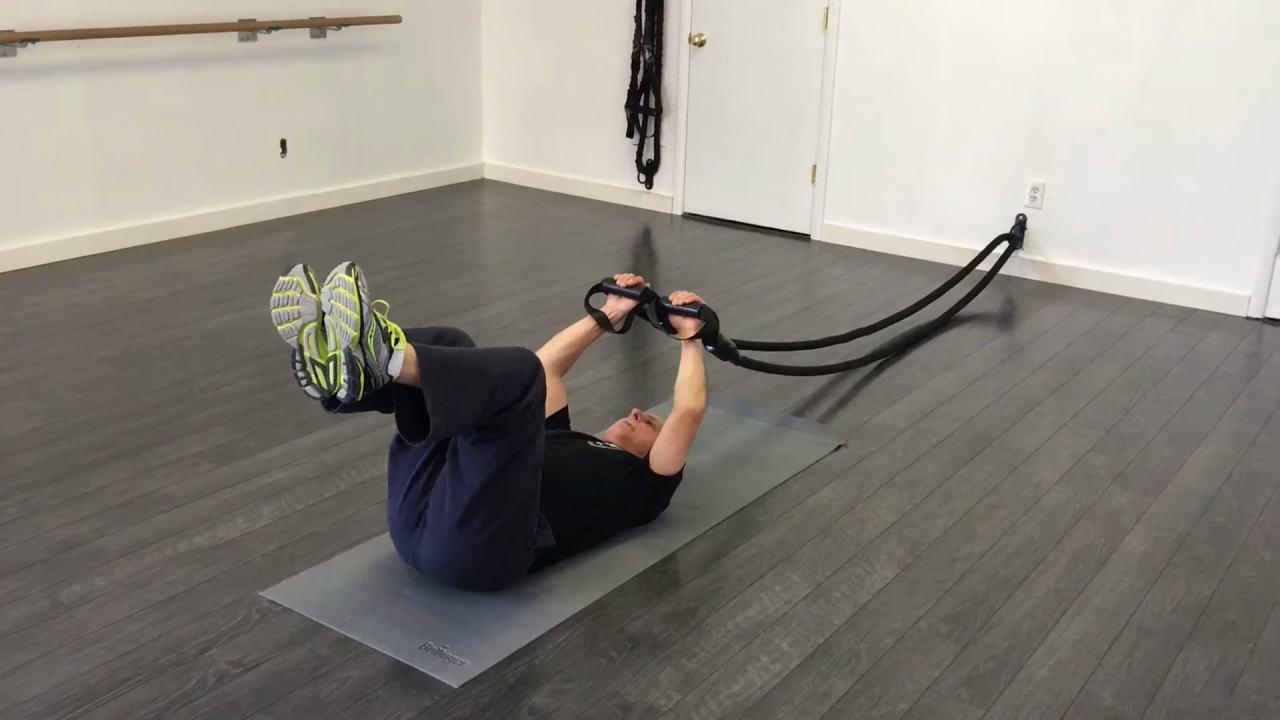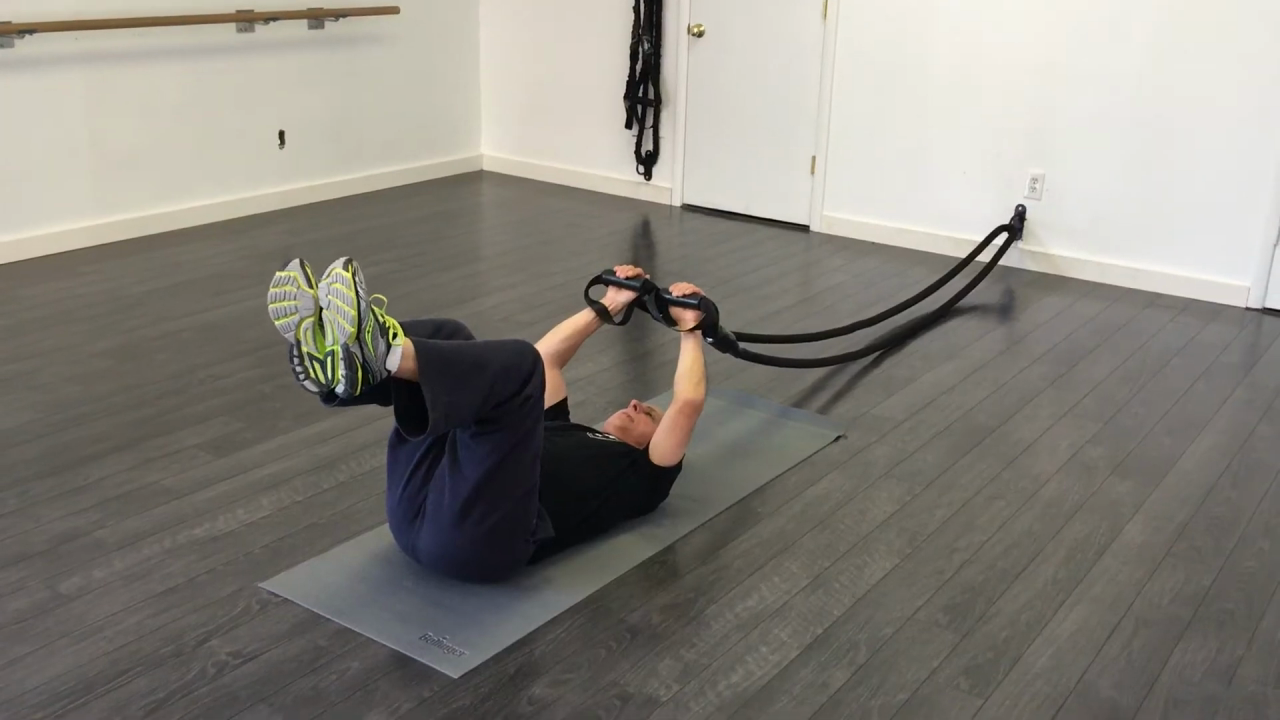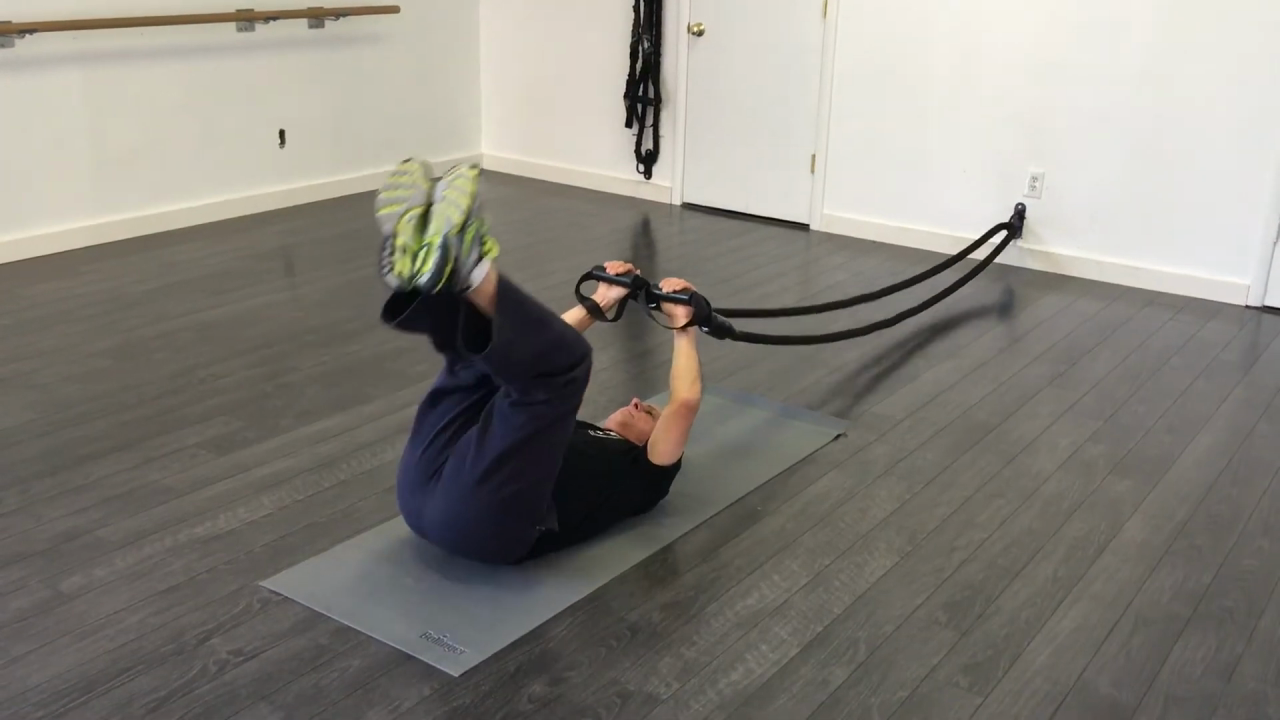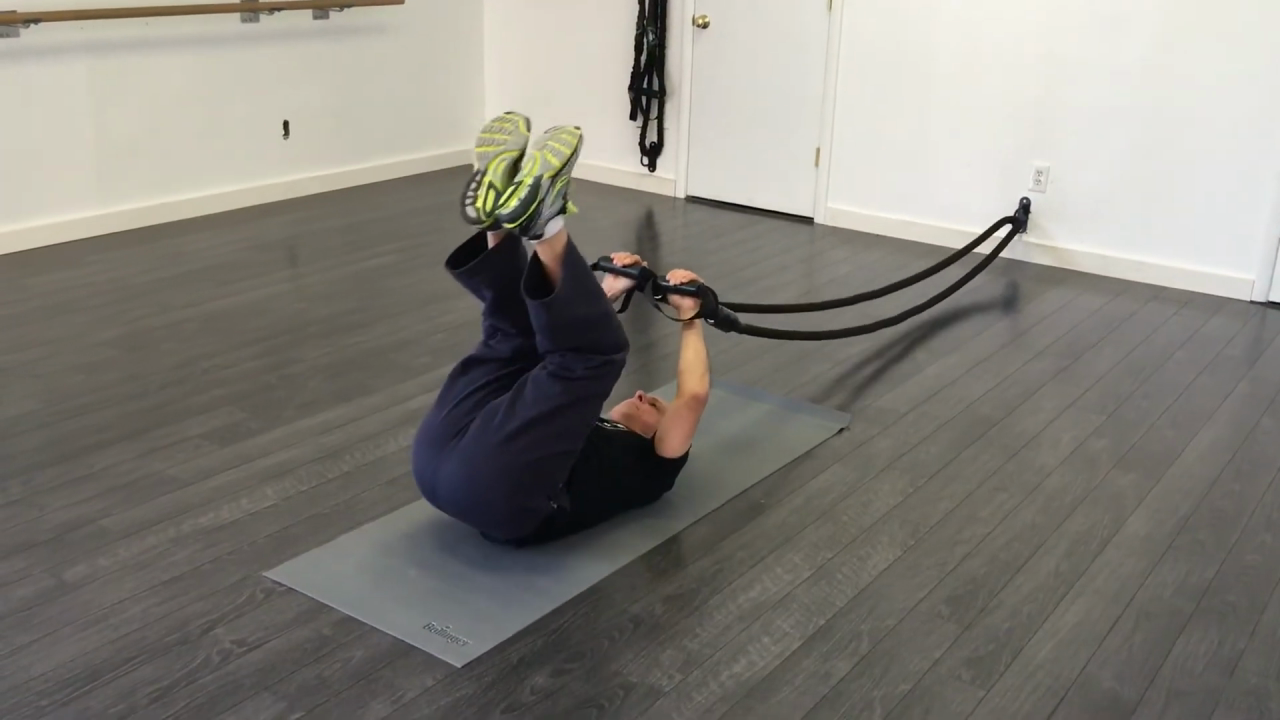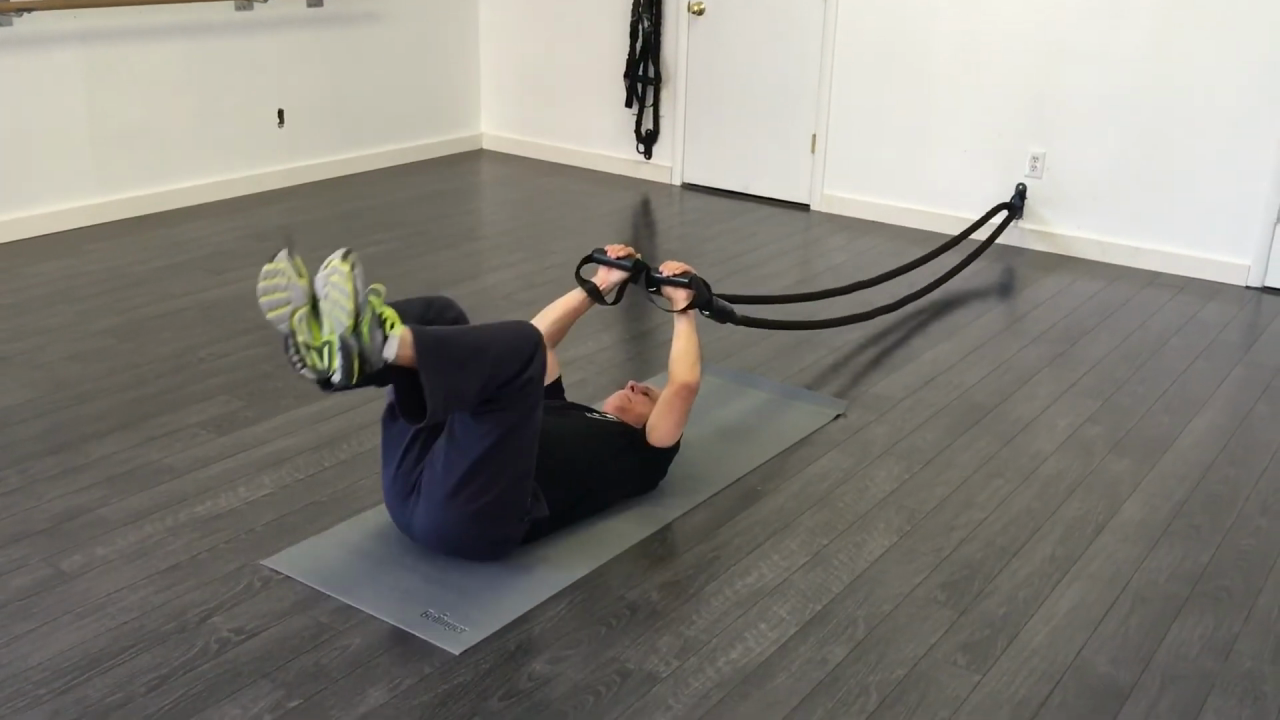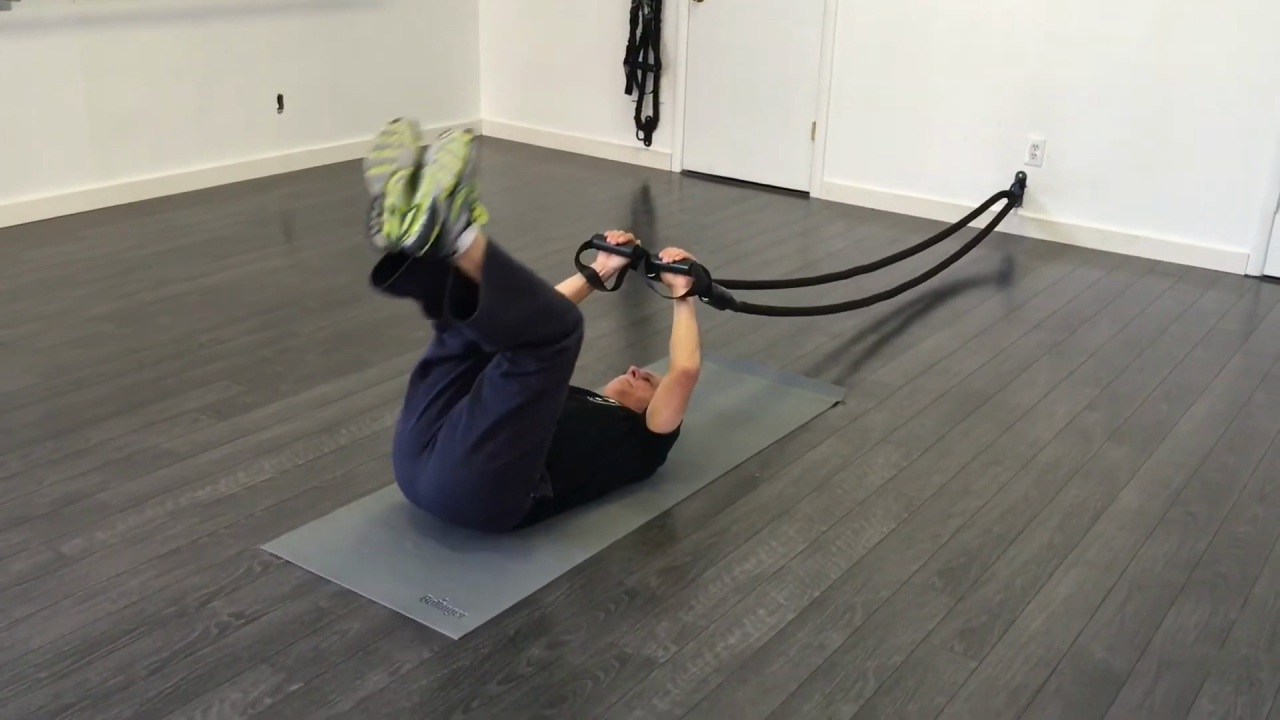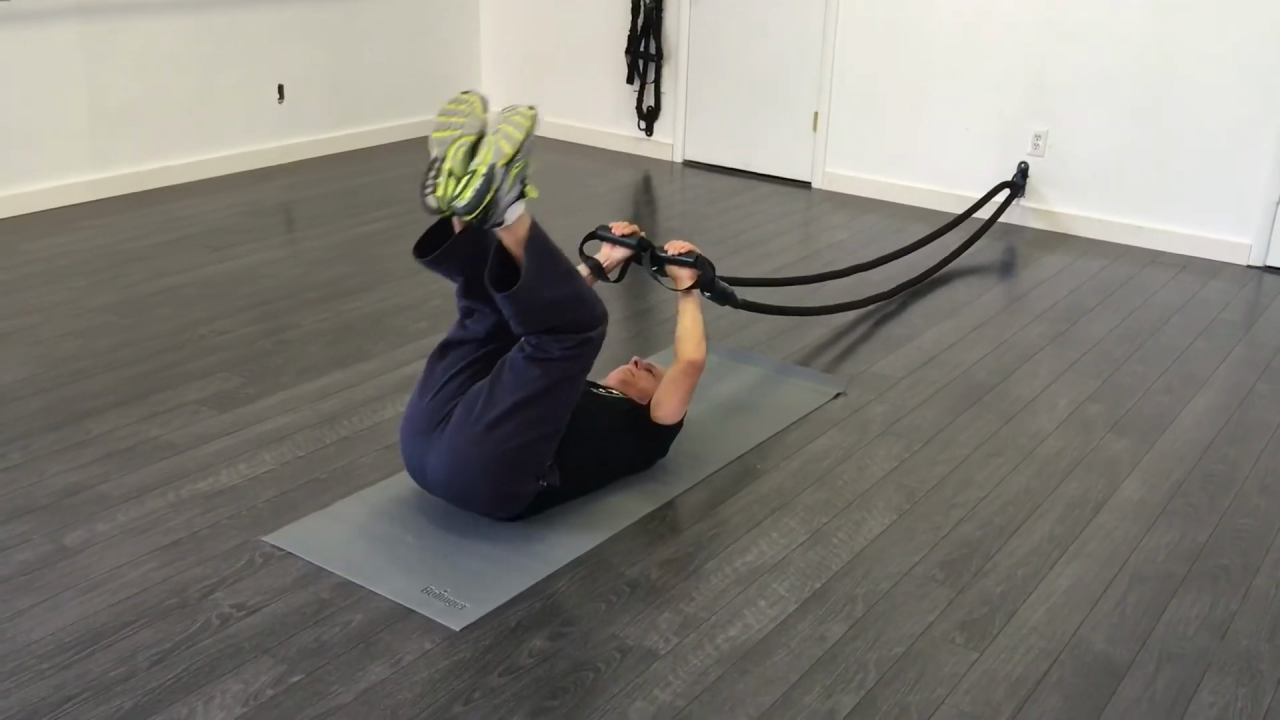
dt=0.7s
person 1, frame 1
left shoulder: (642, 486)
right shoulder: (565, 440)
left elbow: (688, 413)
right elbow: (547, 365)
left wrist: (689, 338)
right wrist: (607, 317)
left hip: (480, 545)
right hip: (419, 517)
left knee: (517, 372)
right knee: (447, 347)
left ankle: (382, 356)
right ankle: (338, 363)
person 1, frame 2
left shoulder: (641, 477)
right shoulder: (565, 430)
left elbow: (688, 403)
right elbow: (547, 356)
left wrist: (689, 330)
right wrist: (606, 308)
left hip: (481, 536)
right hip: (420, 508)
left knee: (515, 365)
right knee: (446, 339)
left ankle: (379, 353)
right ankle: (339, 357)
person 1, frame 3
left shoulder: (640, 475)
right shoulder: (575, 436)
left elbow: (684, 403)
right elbow: (539, 344)
left wrist: (683, 327)
right wrist: (598, 303)
left hip: (487, 520)
right hip: (426, 489)
left knee: (560, 358)
left ankle: (466, 268)
right ankle: (429, 270)
person 1, frame 4
left shoulder: (647, 464)
right shoulder: (584, 427)
left elbow: (693, 395)
right elbow: (567, 329)
left wrist: (688, 319)
right wrist: (604, 293)
left hip: (500, 485)
right hip: (441, 459)
left knee: (597, 346)
right knee: (521, 329)
left ankle: (546, 225)
right ankle: (503, 223)
person 1, frame 5
left shoulder: (642, 457)
right shoulder: (569, 414)
left elbow: (684, 386)
right elbow: (539, 334)
left wrist: (682, 309)
right wrist: (596, 287)
left hip: (473, 516)
right hip: (413, 491)
left knee: (516, 347)
right knee: (436, 318)
left ankle: (372, 343)
right ankle: (336, 340)
person 1, frame 6
left shoulder: (640, 442)
right shoulder: (570, 401)
left elbow: (685, 371)
right elbow: (530, 316)
left wrist: (682, 298)
right wrist: (595, 274)
left hip: (479, 484)
right hip: (423, 457)
left knee: (553, 327)
left ankle: (455, 233)
right ankle: (412, 231)
person 1, frame 7
left shoulder: (644, 431)
right shoulder: (579, 391)
left elbow: (690, 362)
right elbow: (551, 293)
left wrist: (686, 288)
right wrist: (599, 264)
left hip: (488, 471)
right hip: (429, 438)
left knee: (577, 316)
right knee: (501, 297)
left ankle: (504, 206)
right ankle: (468, 209)
